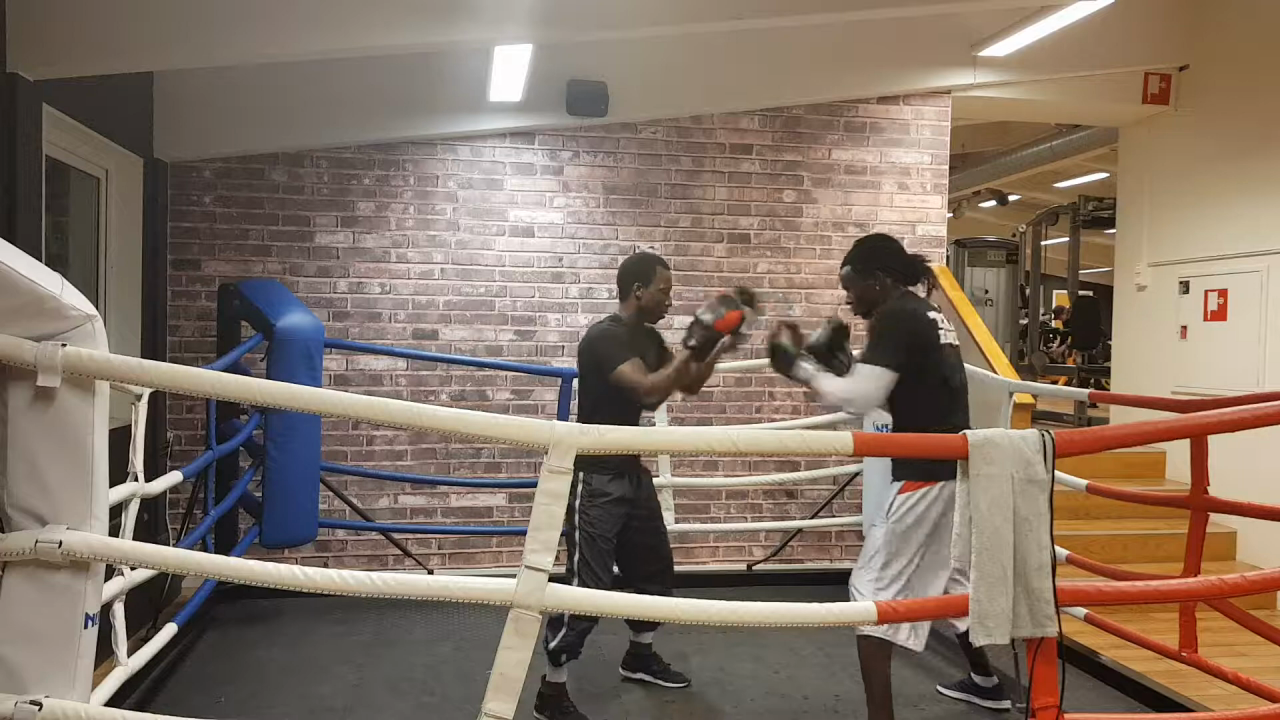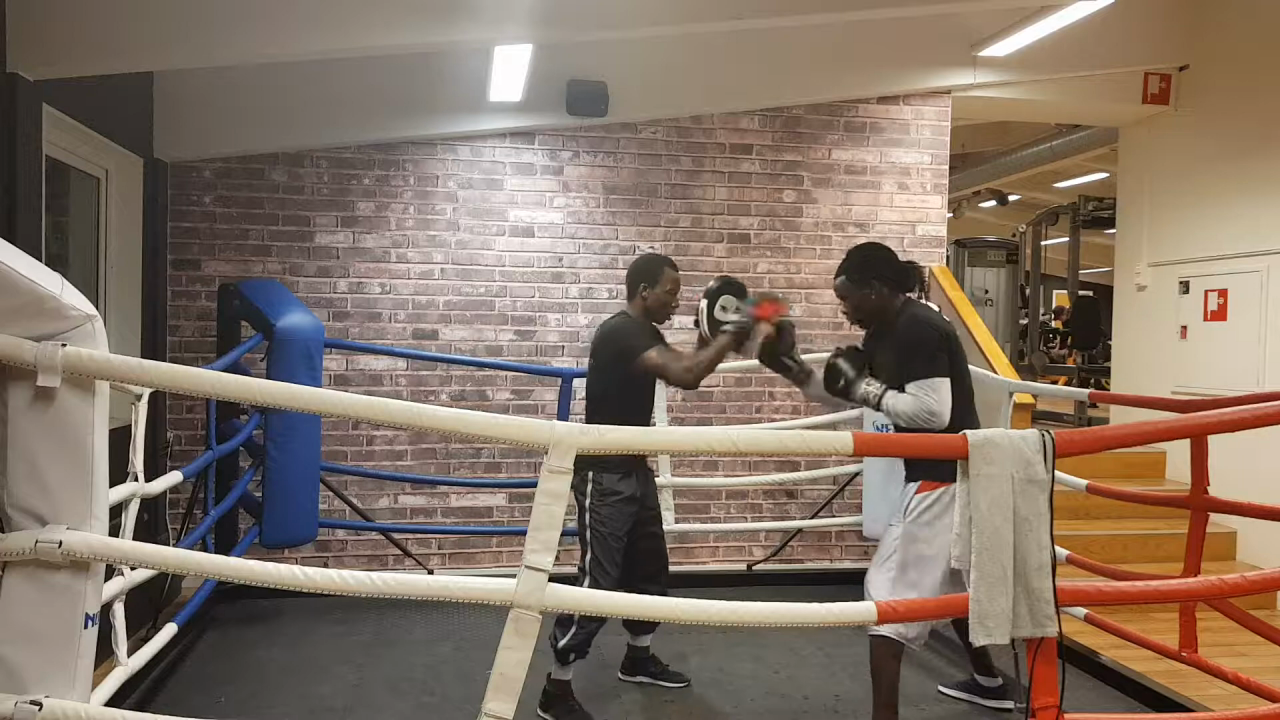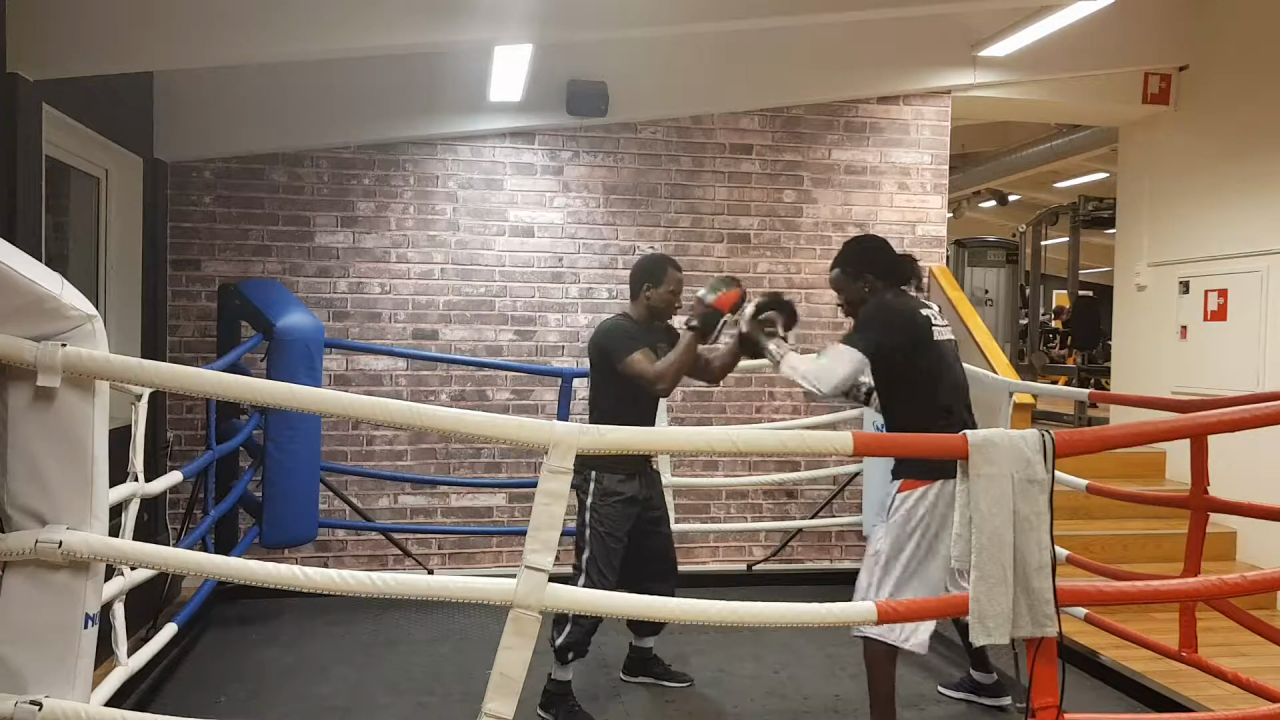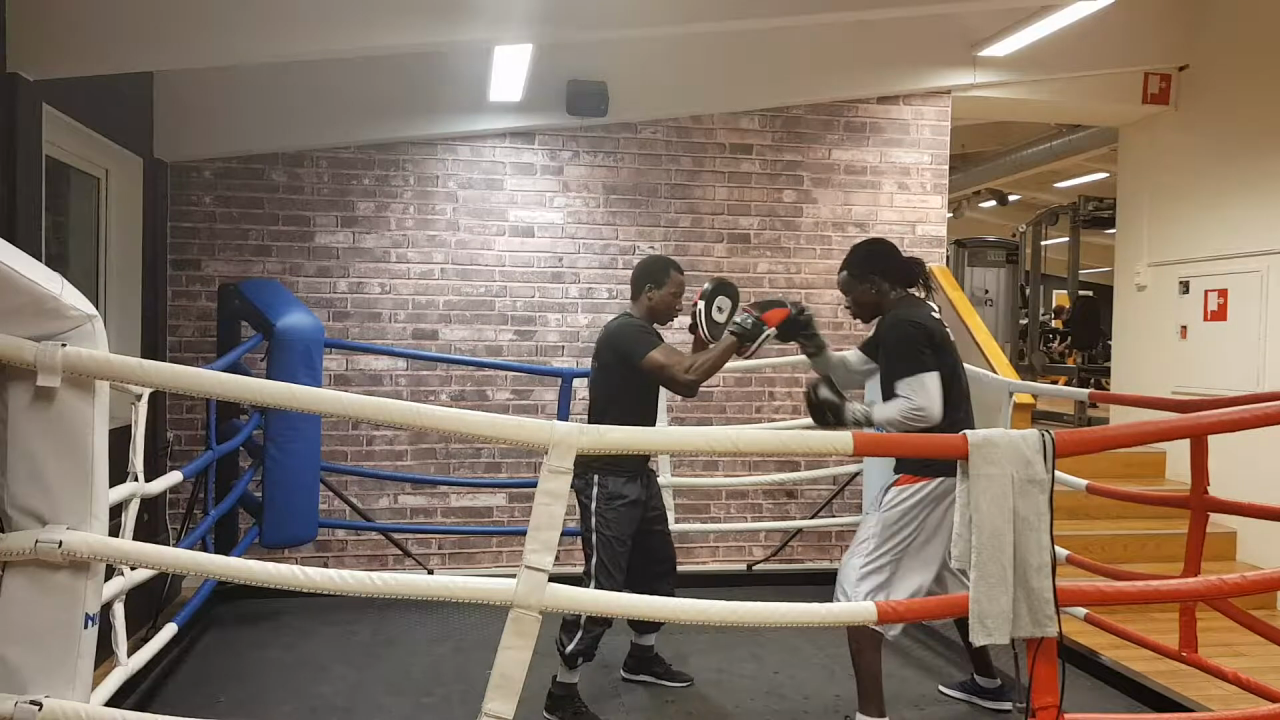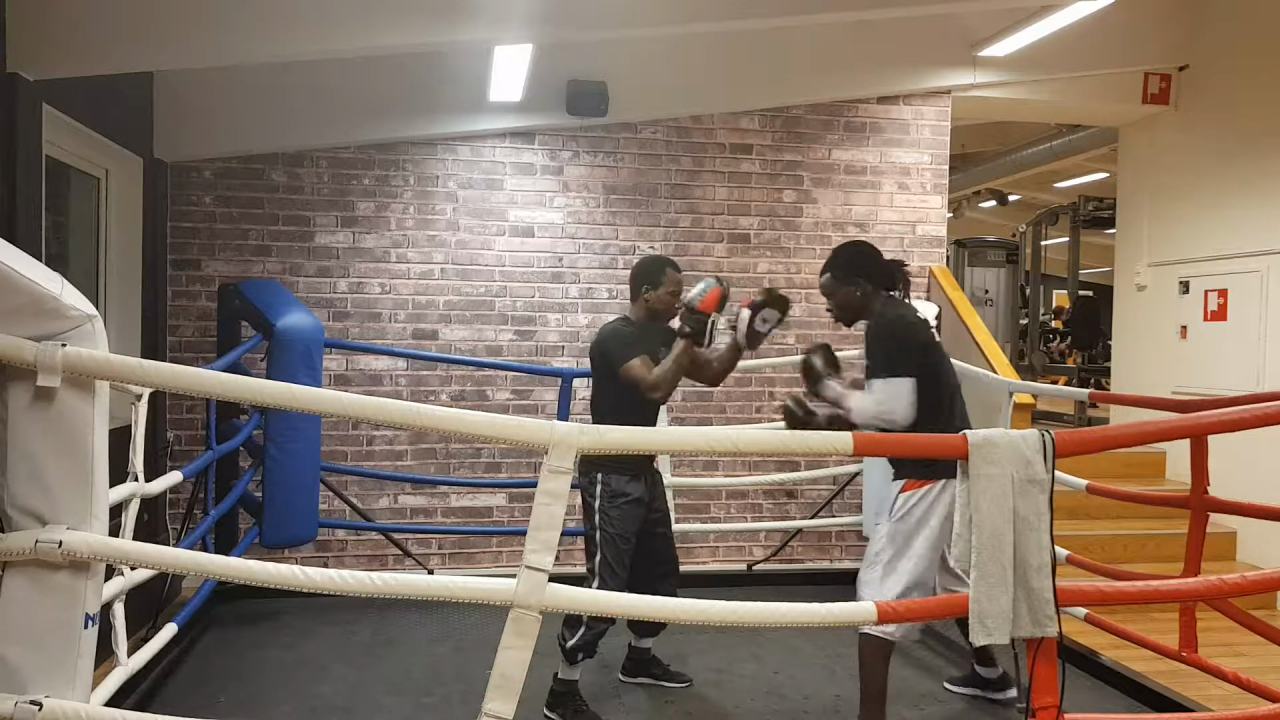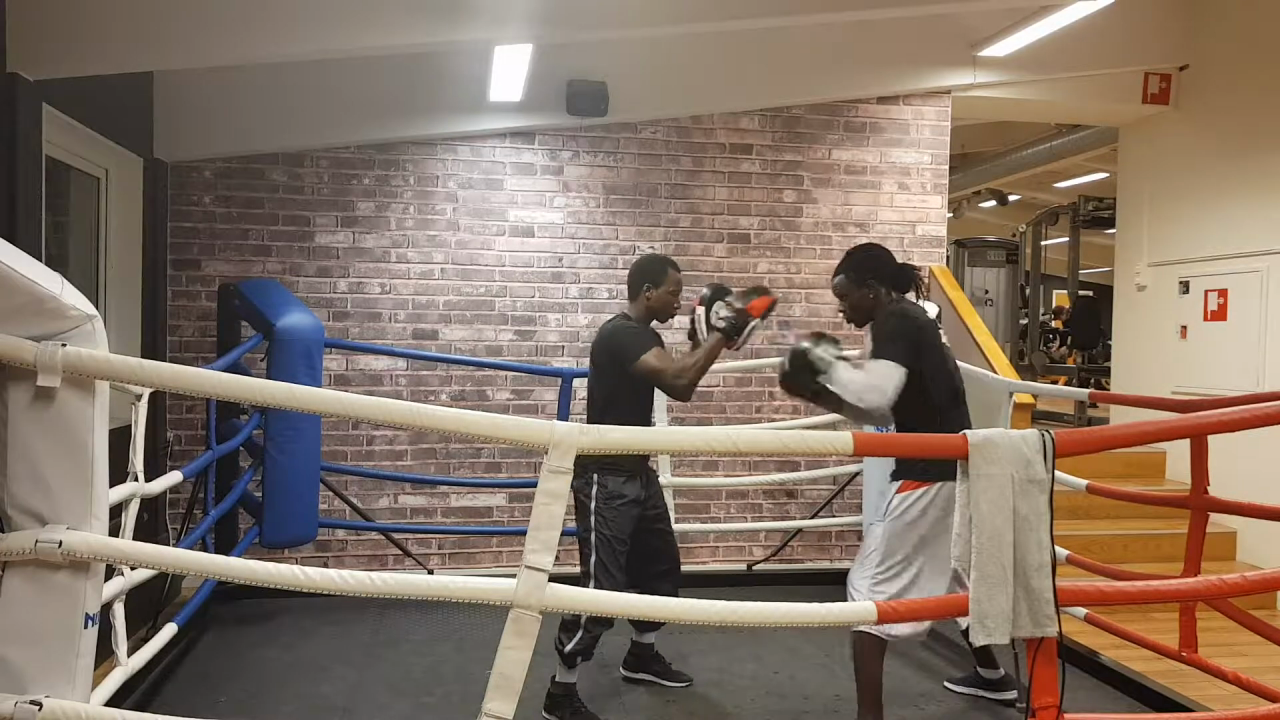
dt=0.3s
person 1, frame 1
left shoulder: (898, 319)
right shoulder: (923, 315)
left elbow: (860, 398)
right elbow: (904, 390)
left wrist: (799, 364)
left hip: (927, 477)
right hip: (953, 471)
left knee: (874, 593)
right knee: (942, 580)
person 1, frame 2
left shoulder: (918, 328)
right shoulder: (888, 329)
left elbow: (932, 413)
right elbow: (857, 392)
left wrist: (865, 391)
right wrist: (795, 367)
left hip: (941, 478)
right hip: (949, 474)
left knee: (889, 594)
right knee: (947, 581)
right ankle: (988, 681)
person 1, frame 3
left shoulder: (884, 315)
right shoulder: (921, 312)
left elbow: (828, 379)
left wrist: (770, 343)
right wrist: (861, 386)
left hip: (929, 477)
right hip: (960, 469)
left knee: (883, 594)
right knee: (949, 576)
right ankle: (984, 678)
person 1, frame 4
left shoulder: (903, 325)
right shoulder: (908, 317)
left elbow: (922, 410)
right elbow: (851, 370)
left wrist: (849, 413)
right wrist: (813, 344)
left hip: (927, 474)
right hip: (955, 469)
left knee: (860, 584)
right knee: (950, 578)
person 1, frame 5
left shoulder: (894, 328)
right shoulder: (886, 325)
left elbow: (887, 415)
right elbow: (876, 410)
left wrist: (827, 386)
right wrist: (821, 414)
left hip: (930, 476)
right hip: (939, 472)
left knee: (881, 593)
right knee: (941, 577)
right ankle: (989, 672)
person 1, frame 6
left shoulder: (899, 323)
right shoulder: (895, 324)
left elbow: (872, 395)
right elbow: (871, 408)
left wrist: (823, 357)
right wrist: (815, 388)
left hip: (928, 477)
right hip: (950, 472)
left knee: (871, 589)
right knee: (944, 577)
right ankle: (992, 675)
person 2, frame 1
left shoulder: (646, 335)
right shoulder: (604, 337)
left elbow: (690, 383)
right elbow: (650, 392)
left wrist: (720, 336)
right wrist: (695, 344)
left hip: (630, 471)
right hip: (595, 477)
left knee: (654, 569)
right knee: (588, 585)
left ankle: (640, 656)
person 2, frame 2
left shoulder: (646, 331)
right shoulder: (618, 332)
left elbow: (689, 374)
right elbow: (685, 373)
left wrist: (715, 329)
right wrist: (734, 333)
left hip: (634, 469)
right hip: (602, 475)
left knee: (650, 570)
right knee: (598, 583)
left ankle: (638, 659)
person 2, frame 3
left shoulder: (661, 332)
right shoulder: (613, 333)
left elbow: (711, 372)
right elbow: (660, 382)
right wrist: (698, 326)
left hip: (641, 472)
right hip: (605, 476)
left knee: (657, 572)
right knee: (594, 583)
left ankle: (640, 659)
person 2, frame 4
left shoulder: (647, 334)
right shoulder: (623, 333)
left elbow: (684, 384)
right elbow: (687, 376)
left wrist: (708, 336)
right wrist: (738, 334)
left hip: (637, 471)
right hip: (606, 477)
left knee: (659, 569)
right knee: (606, 583)
left ankle: (641, 657)
person 2, frame 5
left shoulder: (660, 334)
right shoulder: (616, 336)
left elbow: (712, 375)
right elbow: (656, 389)
left wrist: (749, 336)
right wrist: (688, 335)
left hip: (643, 472)
right hip: (610, 477)
left knee: (659, 572)
right knee: (606, 582)
left ankle: (640, 660)
person 2, frame 6
left shoulder: (645, 335)
right shoulder: (618, 334)
left elbow: (681, 390)
right elbow: (677, 375)
left wrist: (712, 333)
right wrist: (724, 333)
left hip: (637, 472)
right hip: (605, 477)
left knee: (660, 567)
right knee: (603, 585)
left ankle: (641, 655)
